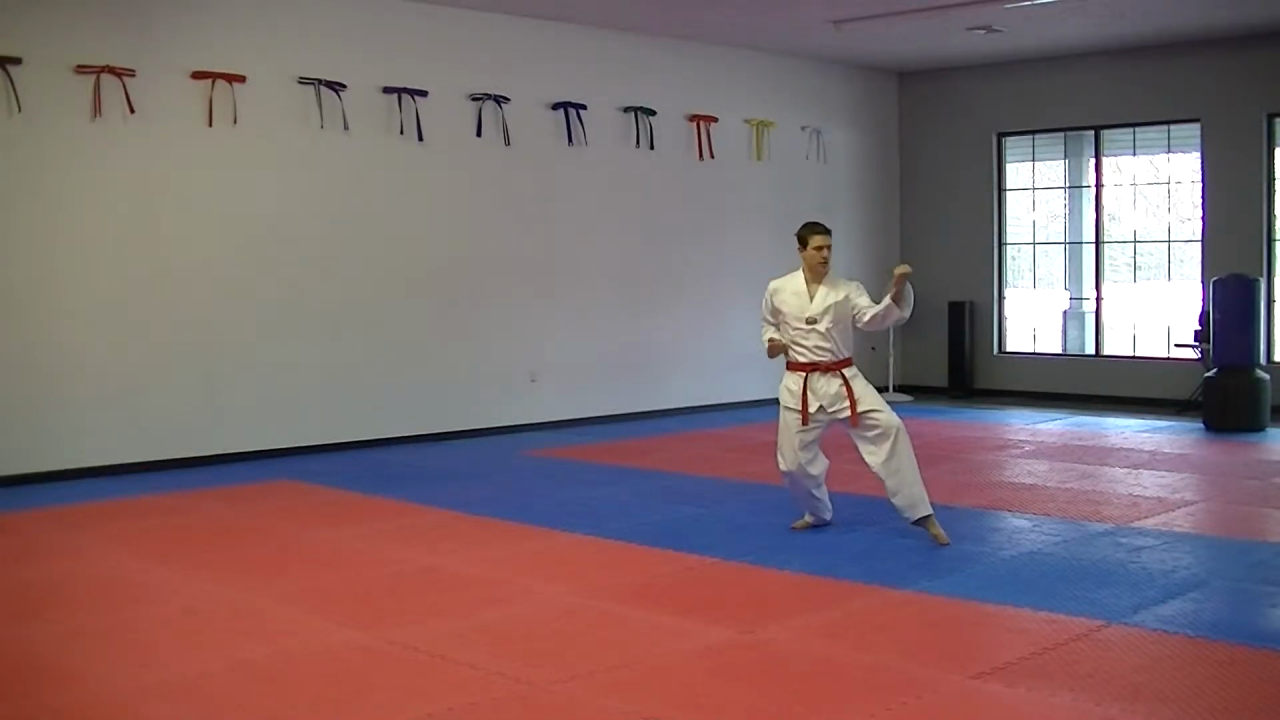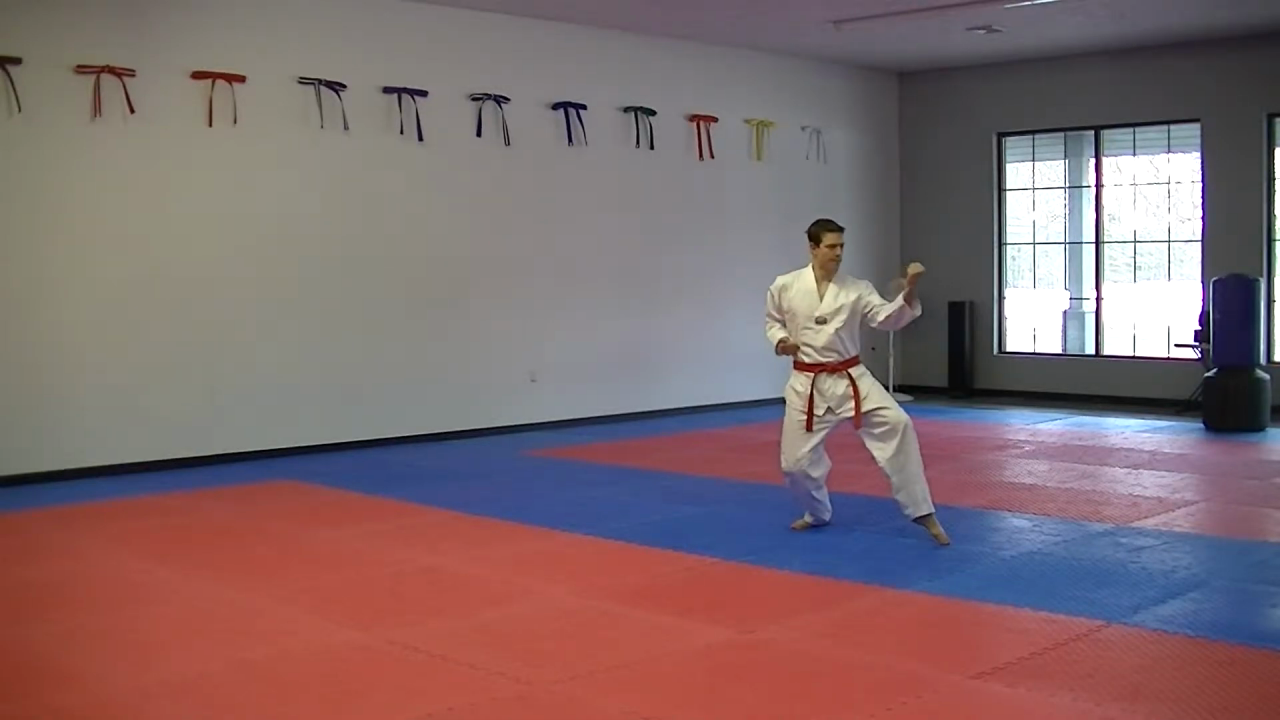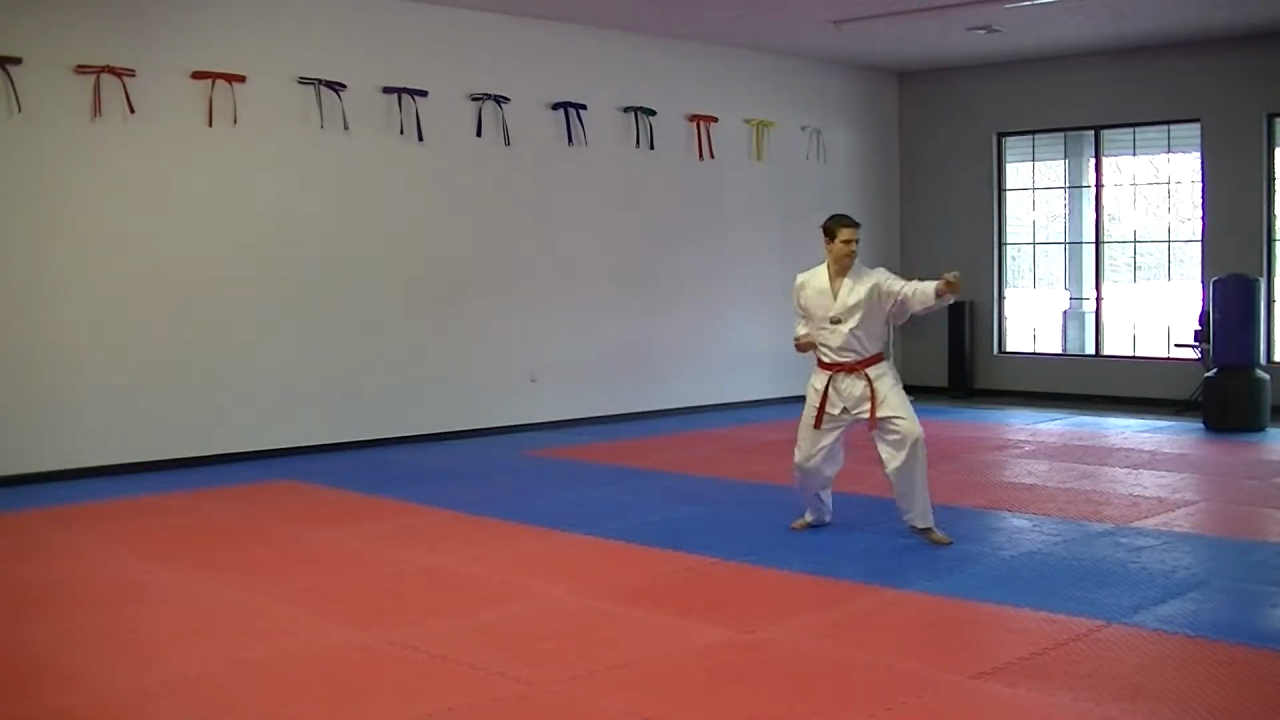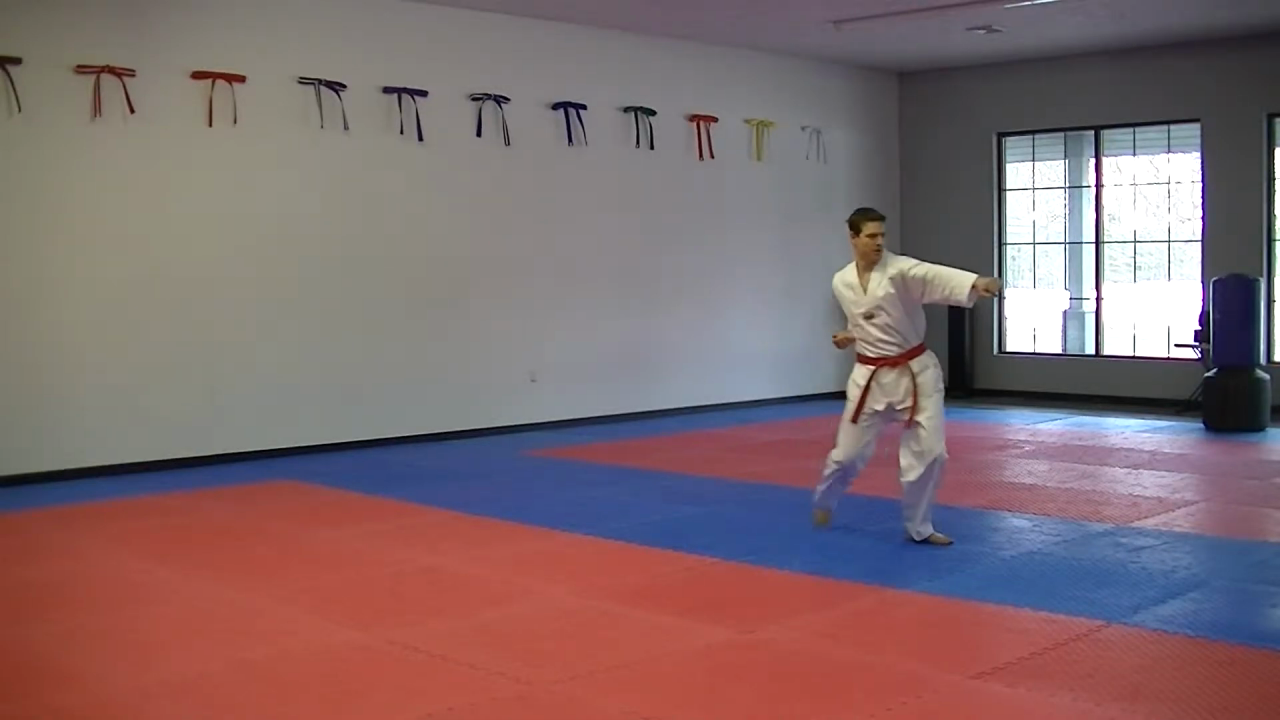
dt=0.2s
person 1, frame 1
left shoulder: (847, 288)
right shoulder: (777, 289)
left elbow: (877, 318)
right elbow: (769, 324)
left wrist: (897, 291)
right wrist: (772, 342)
left hip: (843, 380)
right hip: (799, 386)
left knee: (889, 428)
right knee: (794, 462)
left ankle: (920, 512)
right ankle: (817, 512)
person 1, frame 2
left shoulder: (856, 288)
right shoulder: (785, 286)
left elbow: (888, 318)
right elbow: (773, 321)
left wrist: (909, 291)
right wrist: (780, 340)
left hip: (851, 379)
right hip: (807, 385)
left knee: (897, 424)
right knee: (796, 462)
left ankle: (922, 511)
right ankle: (817, 513)
person 1, frame 3
left shoulder: (874, 280)
right shoulder: (805, 283)
left elbow: (910, 294)
left wrist: (941, 288)
right wrist: (803, 337)
left hip: (873, 377)
right hip: (828, 382)
left knee: (909, 436)
right knee: (809, 457)
left ankle: (921, 520)
right ankle: (817, 513)
person 1, frame 4
left shoulder: (902, 269)
right shoulder: (842, 281)
left elbow: (939, 276)
left wrist: (976, 282)
right wrist: (849, 336)
left hip: (915, 371)
right hip: (870, 375)
left knee: (929, 452)
right knee: (848, 451)
left ankle: (919, 527)
right ankle: (825, 502)
